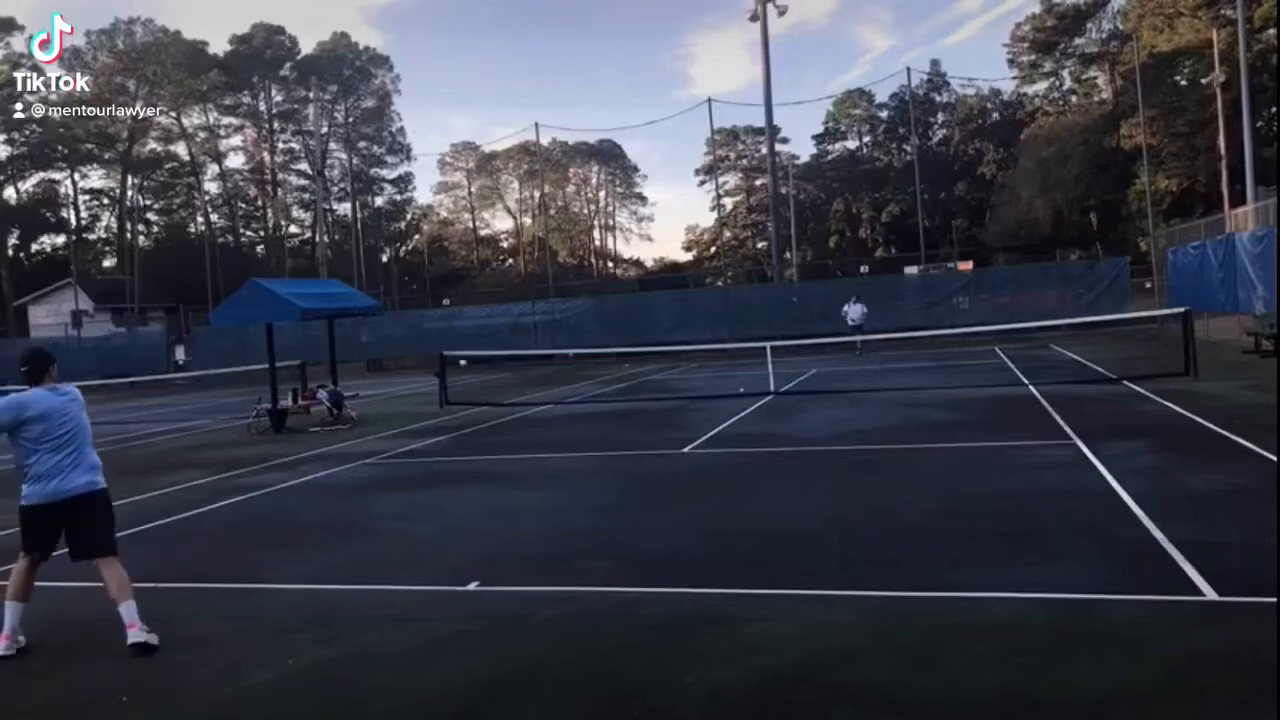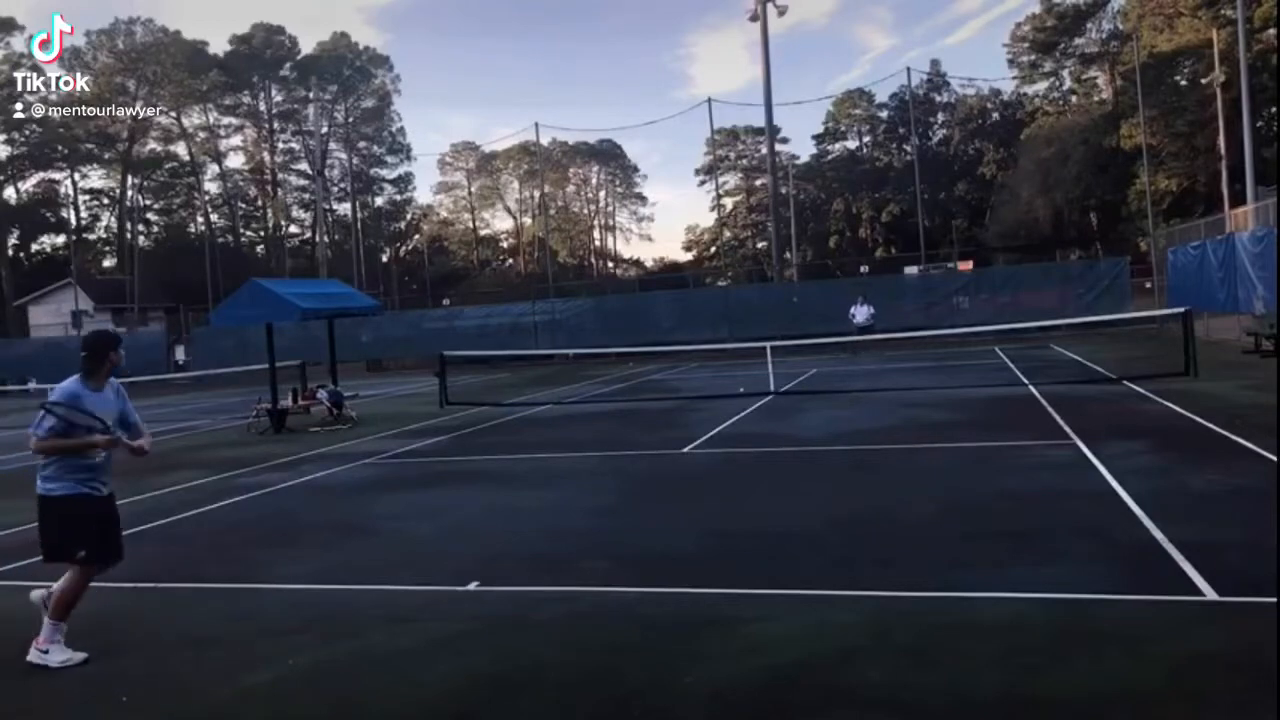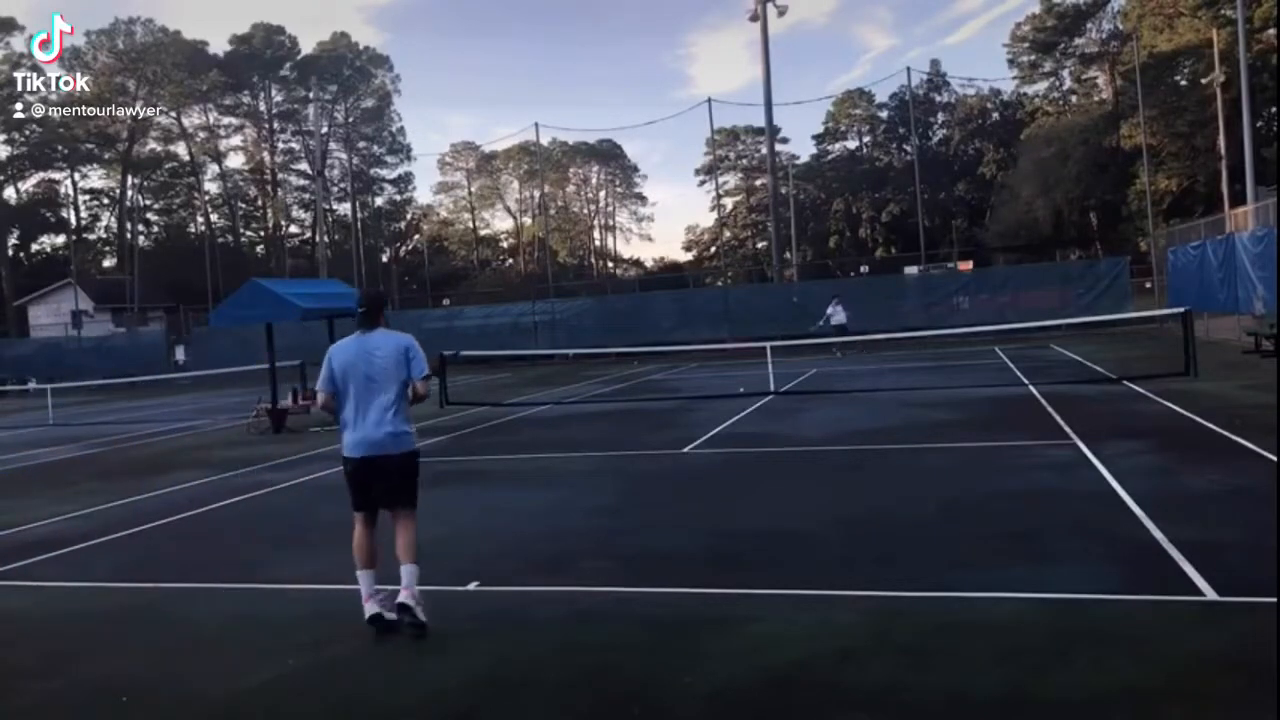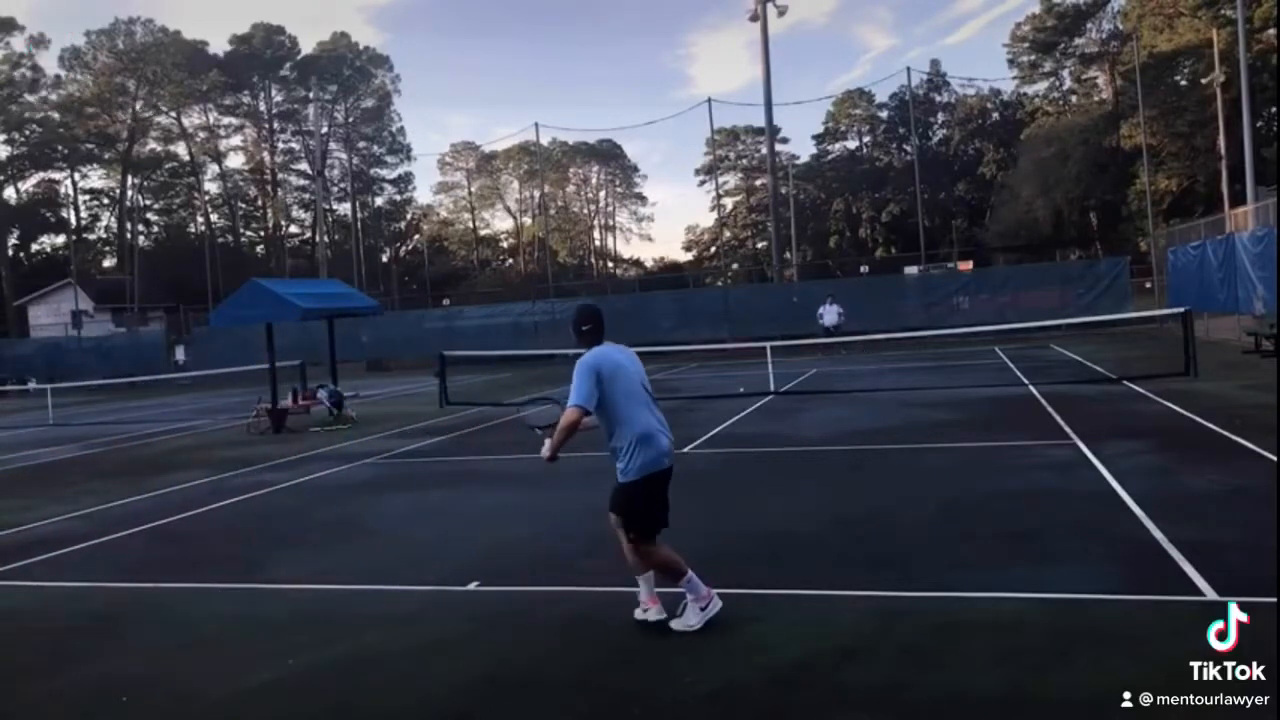
dt=1s
person 1, frame 1
right shoulder: (74, 395)
left hip: (39, 496)
right hip: (89, 490)
left knee: (28, 559)
right knee: (108, 560)
right ankle: (134, 627)
person 1, frame 2
left shoulder: (116, 391)
right shoulder: (67, 394)
left elbow: (138, 431)
right elbow: (38, 445)
left wrist: (140, 444)
right wrist: (90, 443)
left hip: (97, 488)
right hip: (65, 493)
left knee: (107, 557)
right knee: (86, 566)
left ankle: (51, 596)
right ankle: (46, 644)
person 1, frame 3
left shoulder: (338, 350)
right shoulder: (404, 342)
left elbow: (324, 402)
right elbow: (421, 392)
left hip: (356, 448)
right hip: (395, 444)
left knee: (364, 521)
right knee: (404, 517)
left ankle: (371, 603)
right ankle: (408, 593)
person 1, frame 4
left shoulder: (590, 363)
right shoulder: (624, 354)
left elbow: (574, 418)
left wrist: (552, 448)
left hip: (641, 462)
right hip: (654, 453)
left knee: (643, 543)
right knee: (620, 519)
left ankle: (701, 598)
right ankle: (650, 600)
